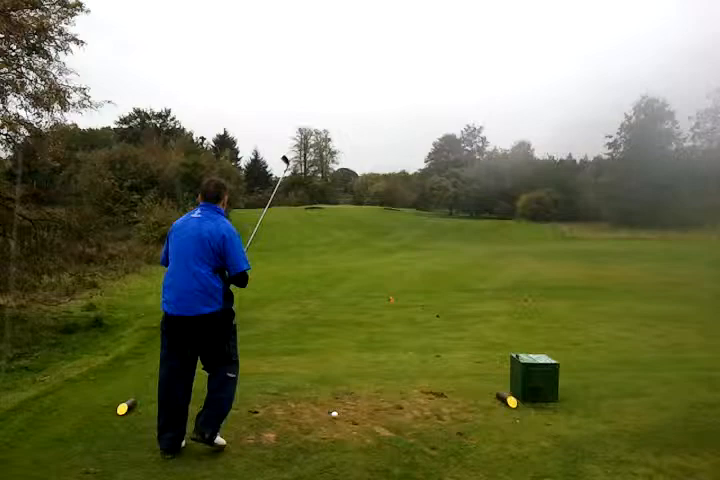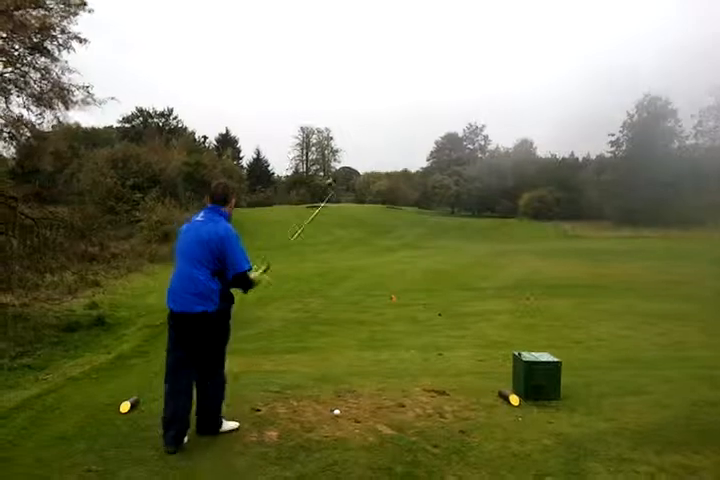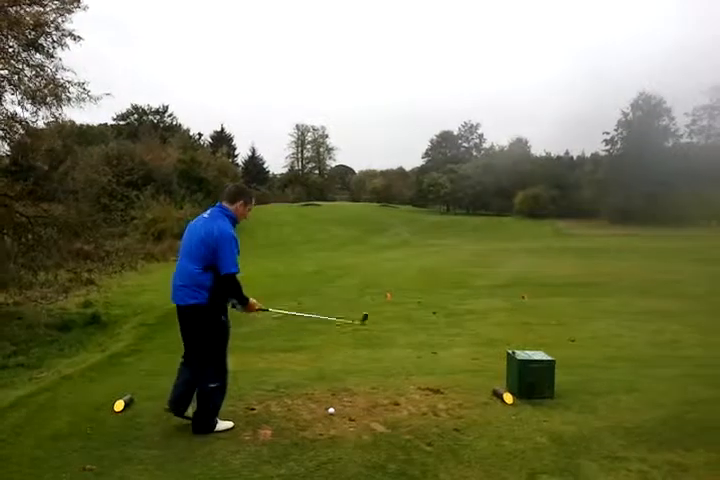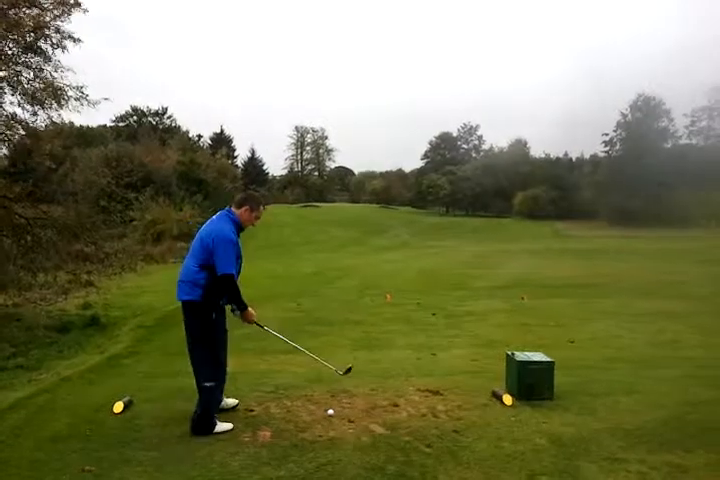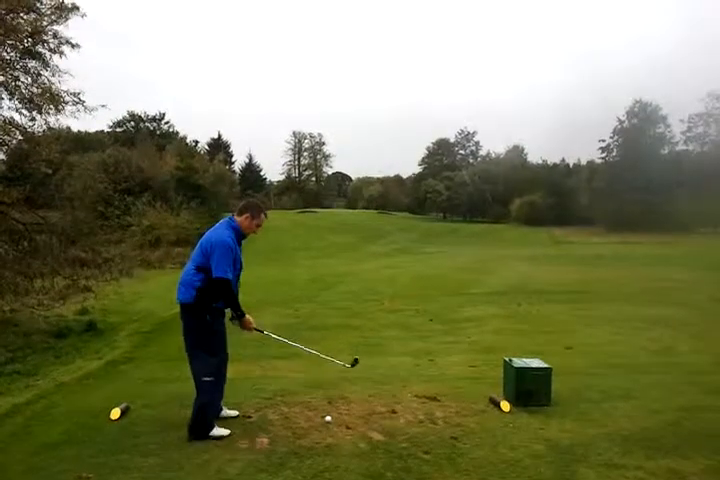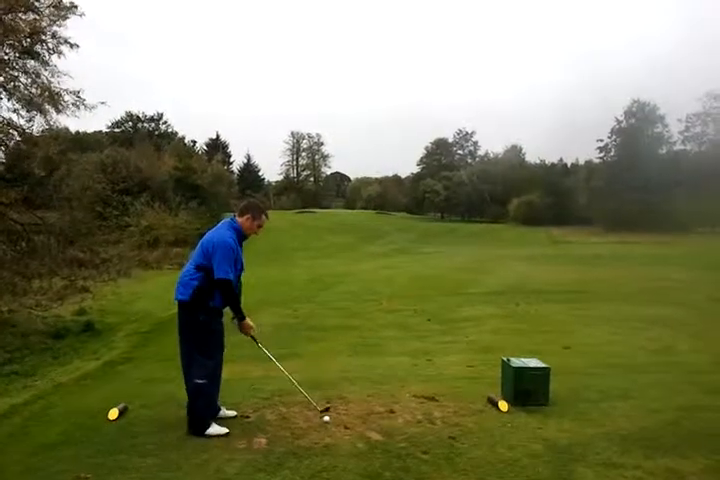
dt=0.3s
person 1, frame 1
left shoulder: (178, 225)
right shoulder: (224, 229)
left elbow: (166, 261)
right elbow: (241, 278)
right wrist: (226, 275)
left hip: (175, 310)
right hip: (211, 311)
left knee: (174, 375)
right knee: (224, 368)
left ankle: (170, 441)
right ankle: (207, 428)
person 1, frame 2
left shoulder: (187, 227)
right shoulder: (225, 232)
right elbow: (240, 279)
left wrist: (226, 280)
right wrist: (251, 281)
left hip: (179, 307)
right hip: (209, 310)
left knee: (178, 371)
right knee: (211, 371)
left ankle: (173, 435)
right ankle: (209, 422)
person 1, frame 3
left shoulder: (202, 220)
right shoulder: (224, 231)
right elbow: (228, 279)
left wrist: (233, 298)
right wrist: (245, 301)
left hip: (186, 297)
right hip: (205, 303)
left knee: (194, 355)
right knee: (213, 362)
left ankle: (178, 402)
right ankle: (205, 421)
person 1, frame 4
left shoulder: (219, 222)
right shoulder: (225, 234)
right elbow: (226, 279)
left wrist: (234, 303)
right wrist: (243, 308)
left hip: (198, 296)
right hip: (203, 300)
left knee: (209, 354)
right knee: (211, 358)
left ankle: (212, 400)
right ankle: (204, 421)
person 1, frame 5
left shoulder: (228, 233)
right shoulder: (224, 239)
left elbow: (228, 280)
right elbow: (222, 283)
left wrist: (235, 311)
right wrist: (240, 315)
left hip: (207, 303)
right hip: (199, 305)
left knee: (215, 357)
right knee: (211, 360)
left ankle: (212, 407)
right ankle: (202, 423)
person 1, frame 6
left shoulder: (230, 234)
right shoulder: (225, 240)
left elbow: (231, 281)
right elbow: (225, 284)
left wrist: (238, 314)
right wrist: (241, 318)
left hip: (206, 302)
right hip: (196, 303)
left knee: (212, 357)
right knee: (204, 360)
left ankle: (210, 407)
right ankle: (200, 421)
